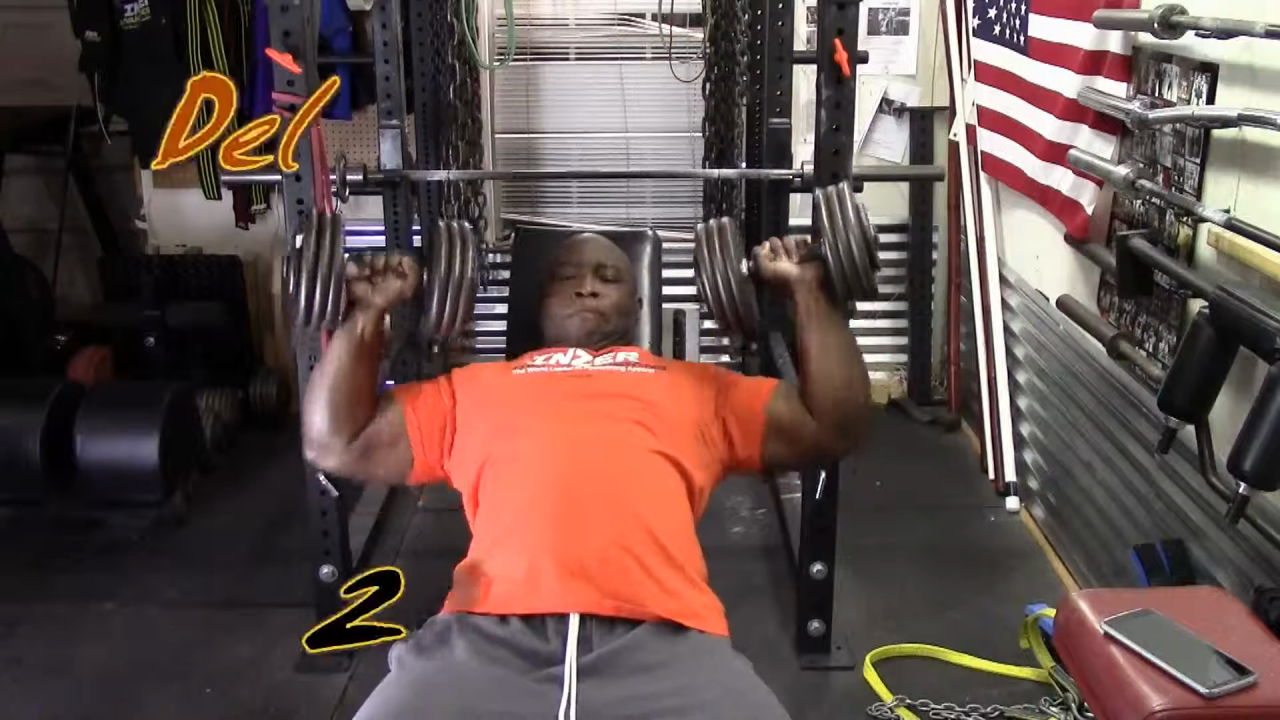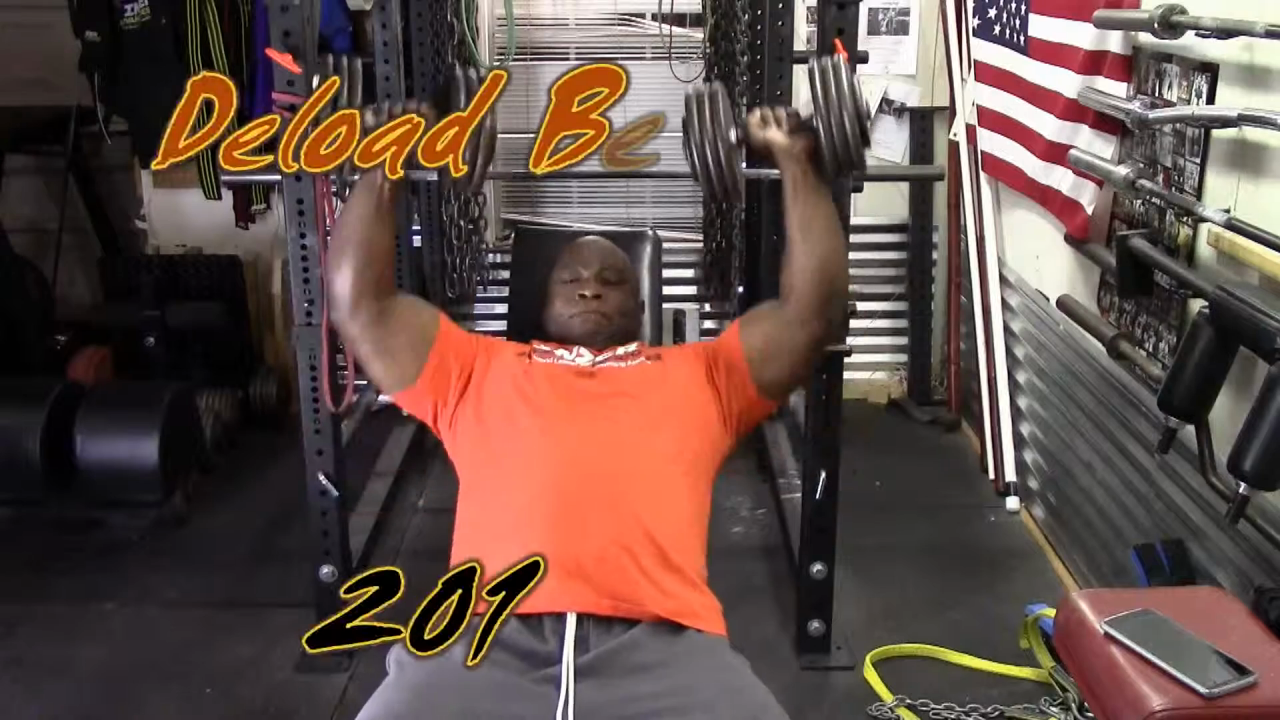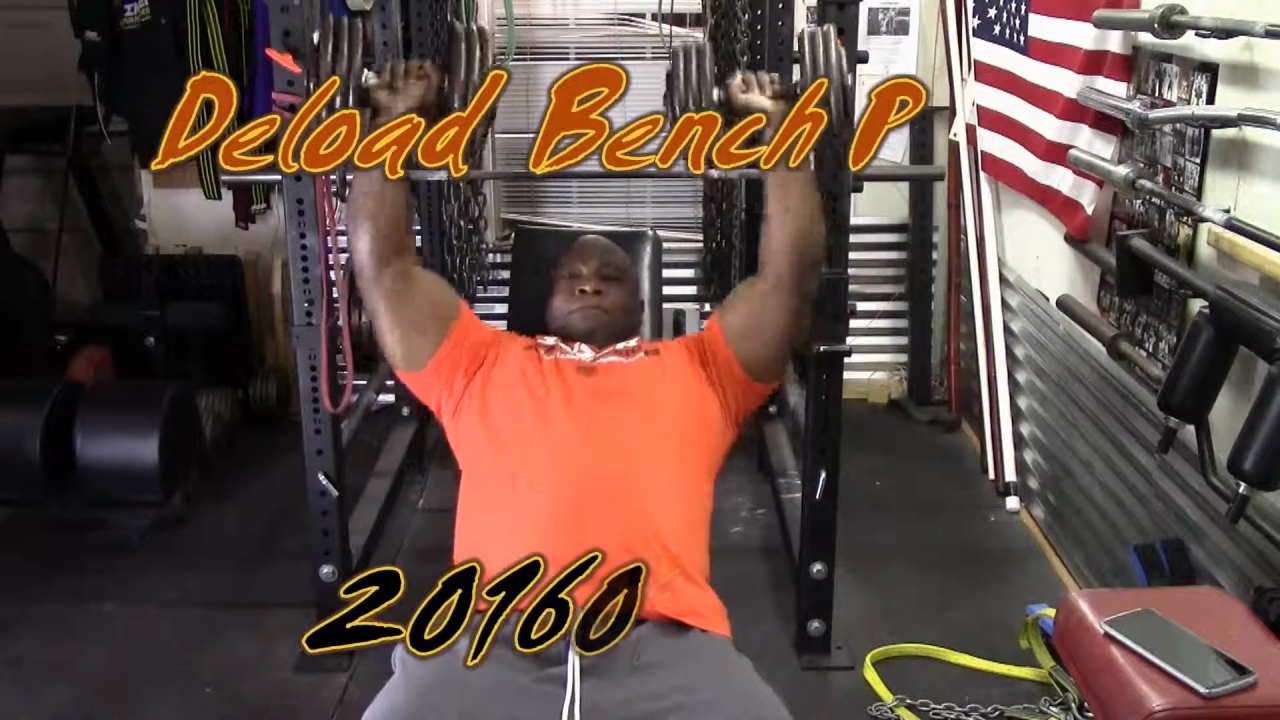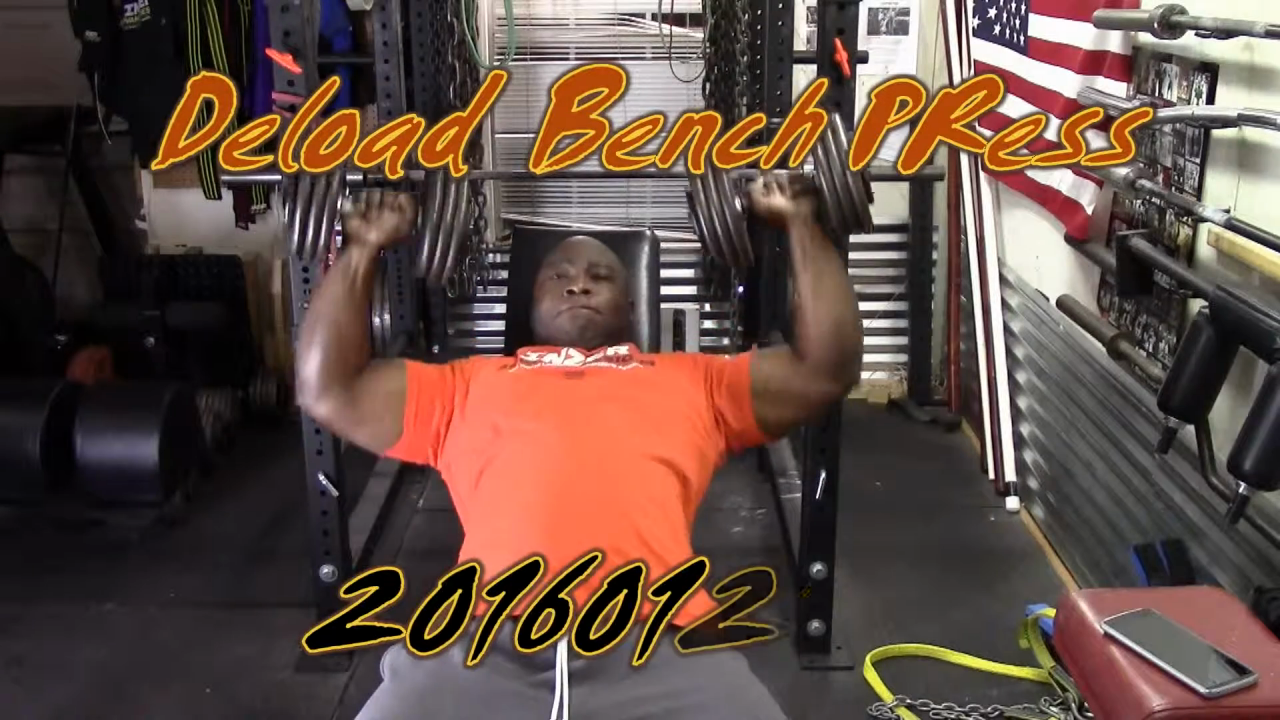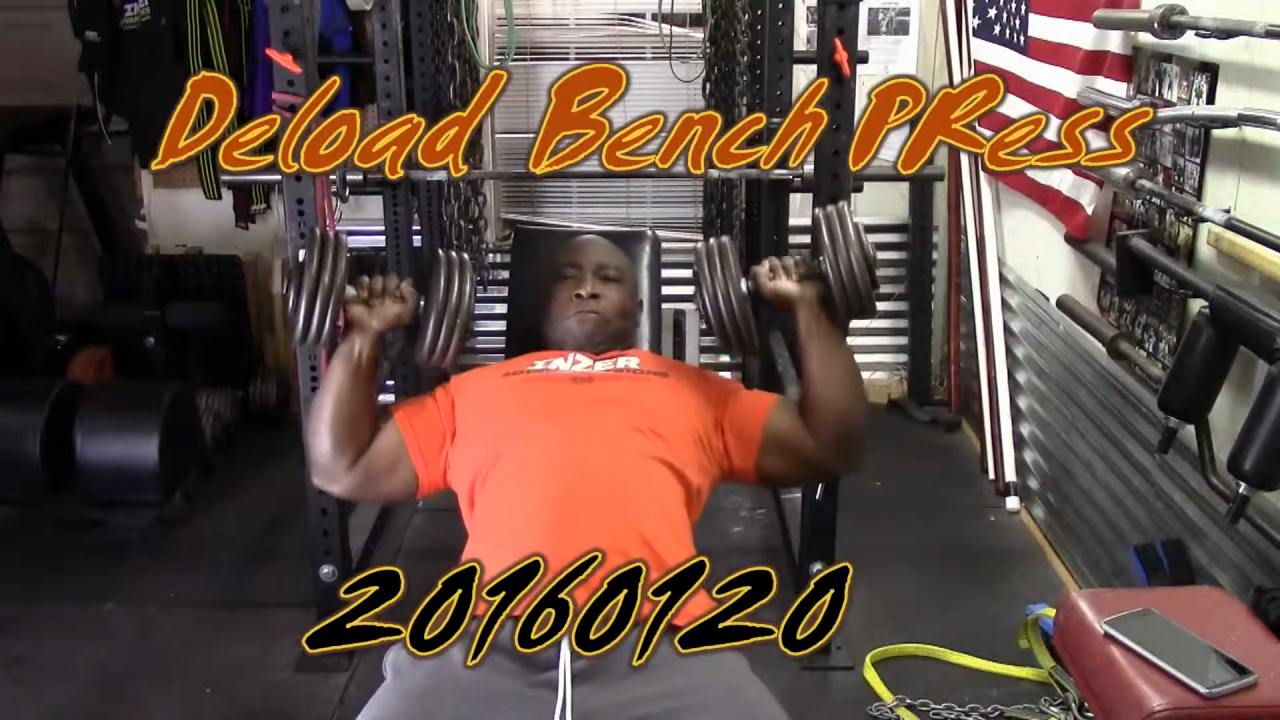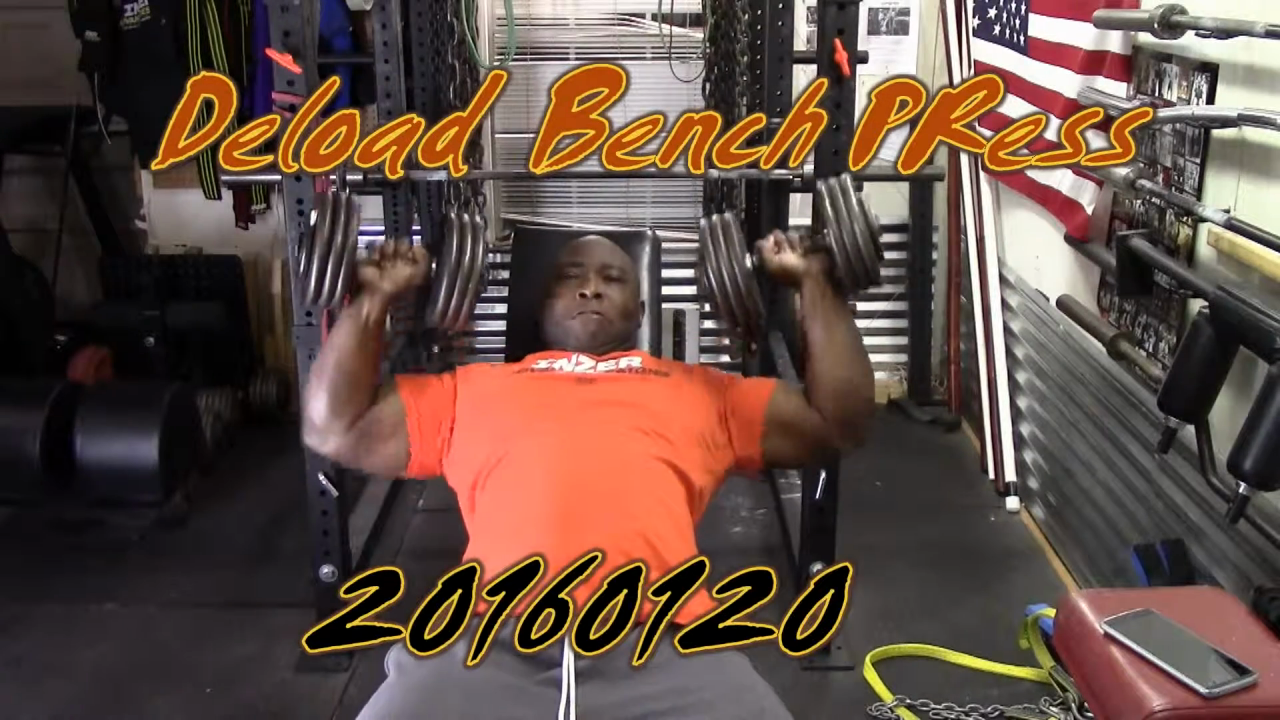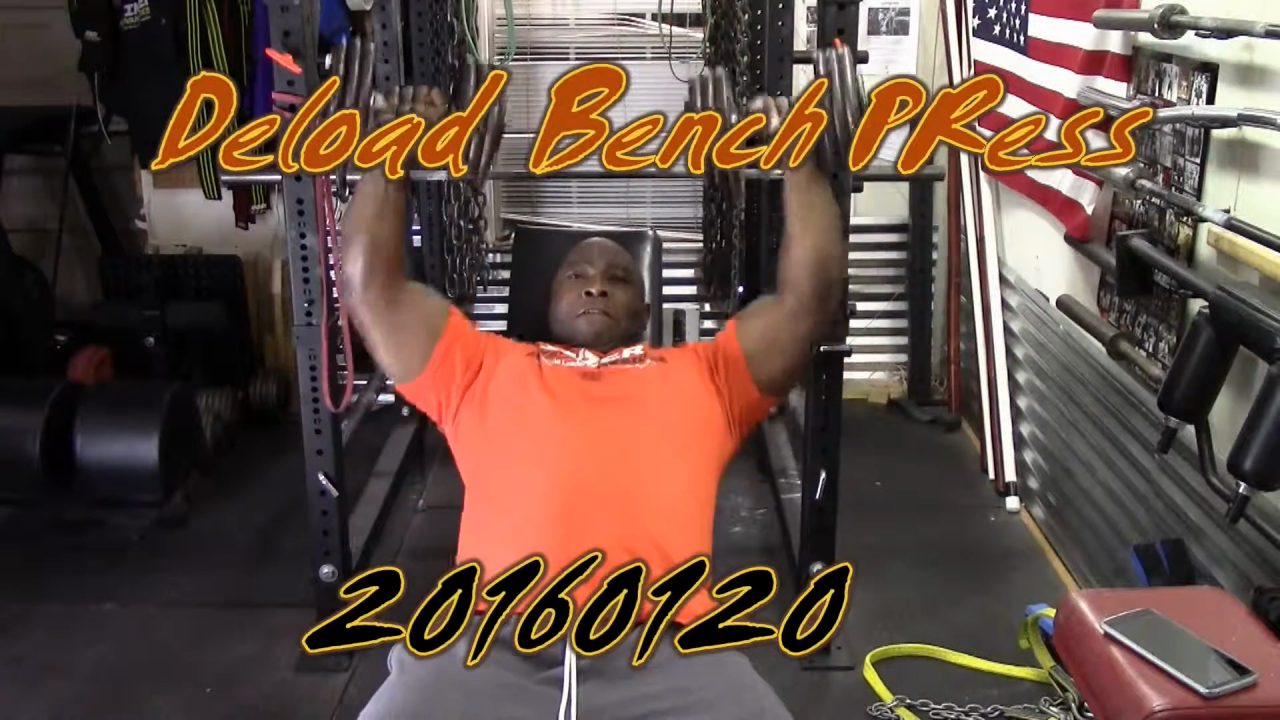
dt=0.3s
person 1, frame 1
left shoulder: (697, 389)
right shoulder: (473, 388)
left elbow: (834, 425)
right elbow: (335, 443)
left wrist: (808, 288)
right wrist: (366, 314)
left hip: (658, 638)
right hip: (492, 634)
person 1, frame 2
left shoulder: (697, 378)
right shoulder: (479, 373)
left elbow: (814, 307)
right elbow: (359, 301)
left wrist: (796, 164)
right wrist: (384, 168)
left hip: (658, 637)
right hip: (489, 632)
person 1, frame 3
left shoulder: (696, 371)
right shoulder: (485, 368)
left elbow: (790, 273)
right elbow: (384, 260)
left wrist: (777, 127)
right wrist: (388, 123)
left hip: (663, 639)
right hip: (493, 638)
person 1, frame 4
left shoulder: (692, 384)
right shoulder: (467, 388)
left elbow: (826, 368)
right elbow: (327, 389)
left wrist: (799, 222)
right wrist: (362, 251)
left hip: (654, 642)
right hip: (487, 639)
person 1, frame 5
left shoulder: (694, 389)
right shoulder: (476, 389)
left elbow: (831, 448)
right elbow: (342, 469)
left wrist: (808, 307)
right wrist: (365, 336)
left hip: (657, 645)
right hip: (490, 640)
person 1, frame 6
left shoulder: (697, 389)
right shoulder: (476, 387)
left elbow: (838, 423)
right elbow: (333, 429)
left wrist: (812, 282)
right wrist: (372, 301)
left hip: (659, 644)
right hip: (493, 640)
person 1, frame 7
left shoulder: (698, 381)
right shoulder: (485, 374)
left elbow: (810, 294)
right elbow: (371, 282)
left hip: (658, 641)
right hip: (494, 637)
